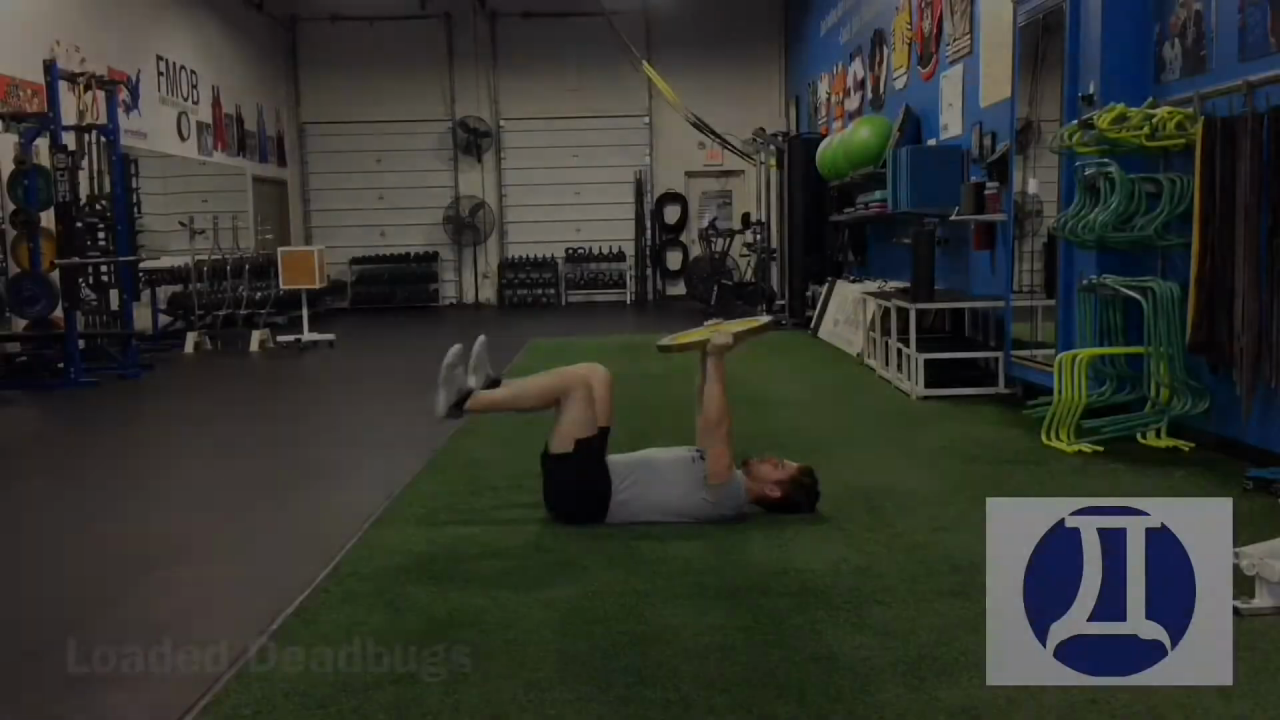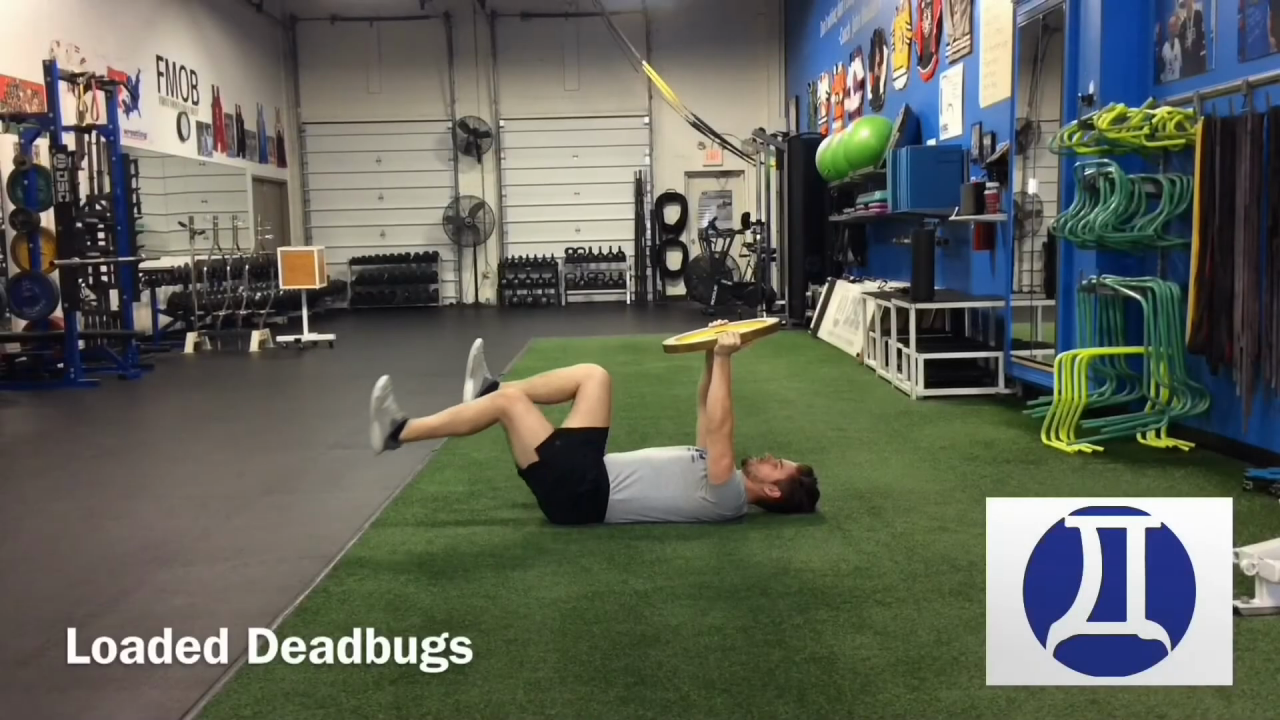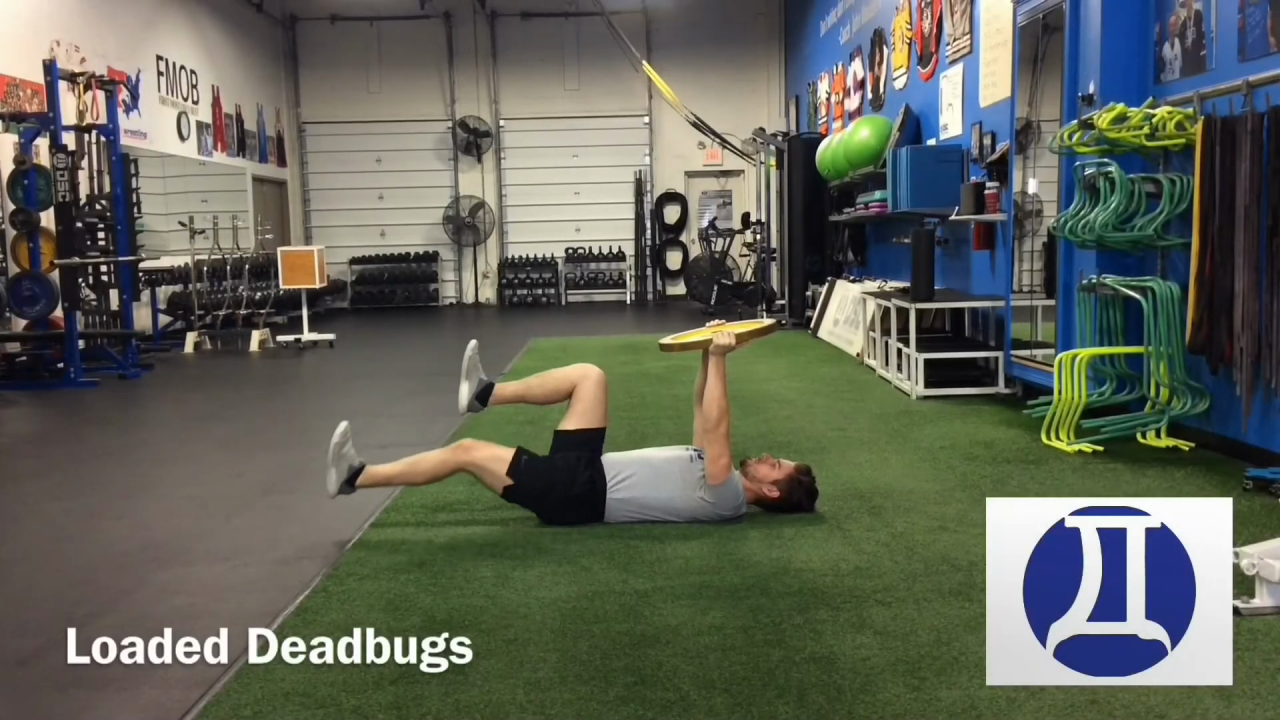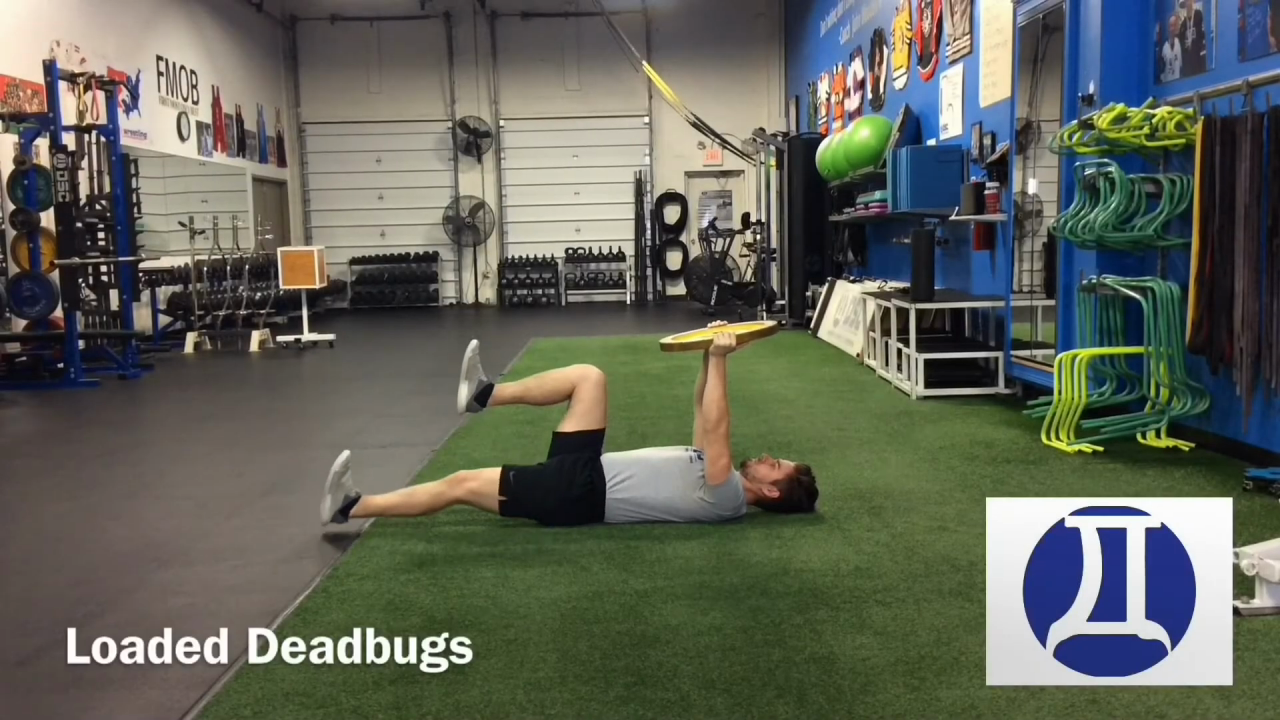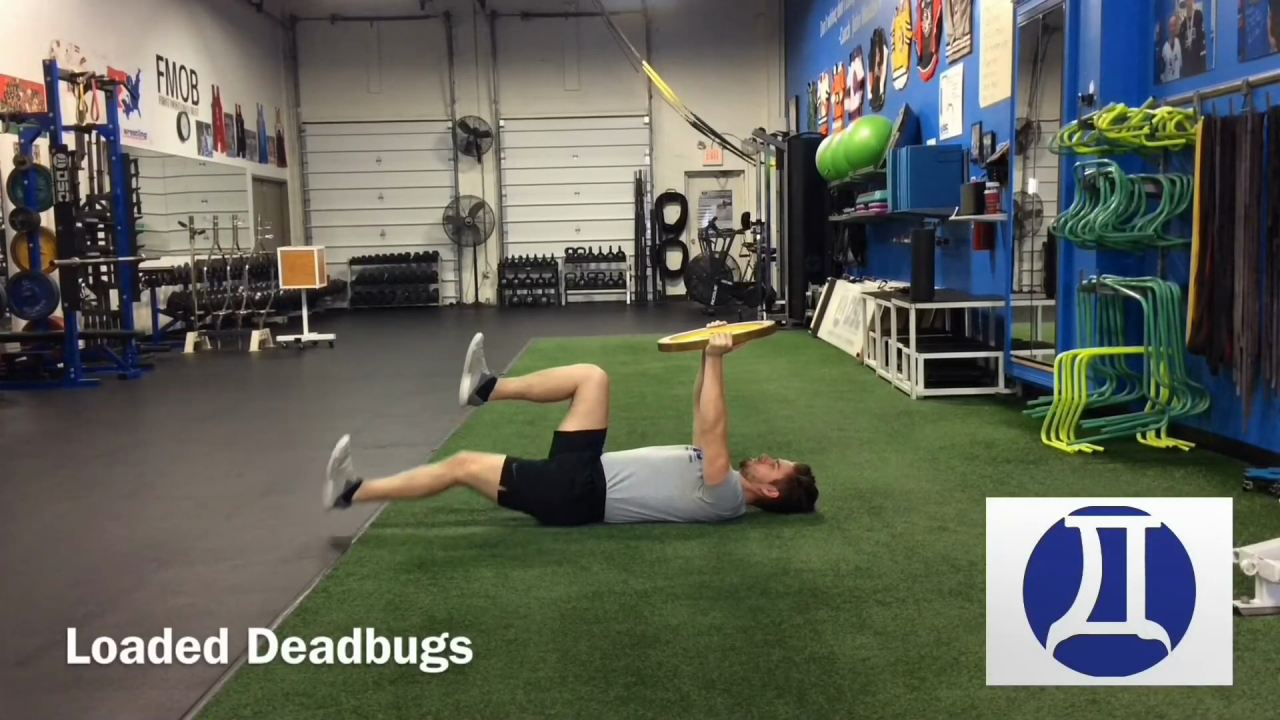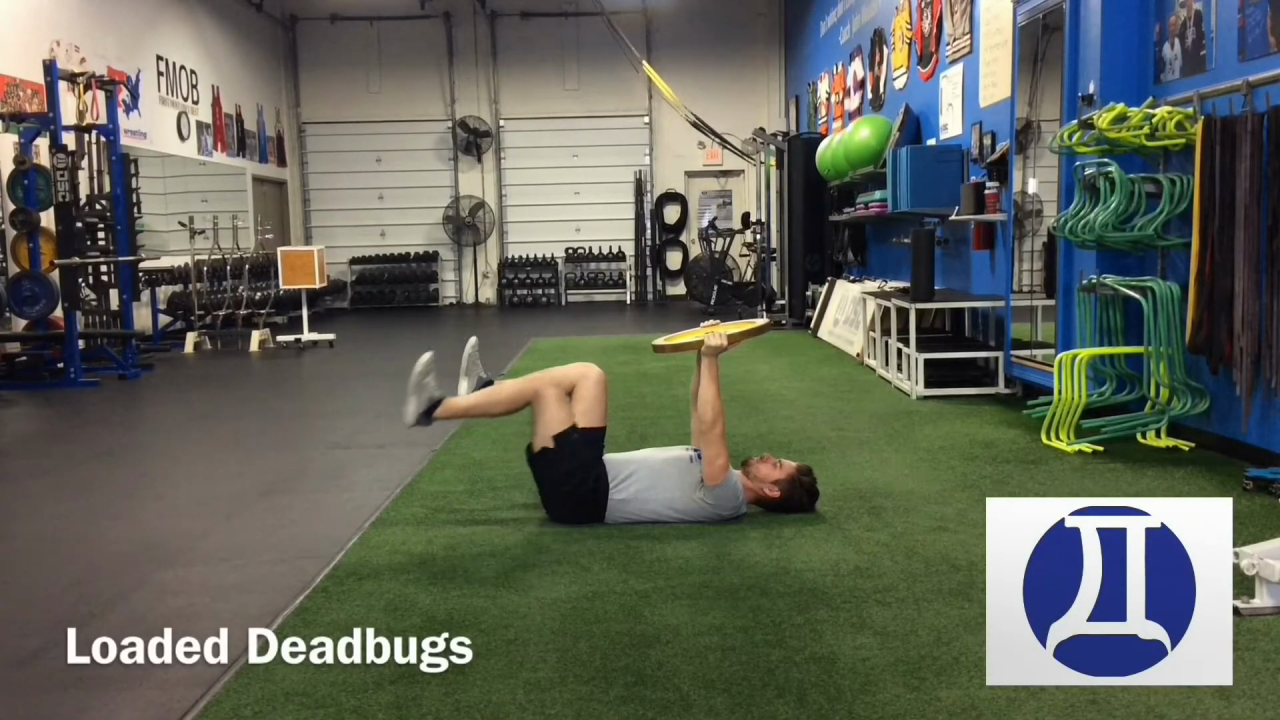
dt=0.5s
person 1, frame 1
left shoulder: (728, 496)
right shoulder: (725, 481)
left elbow: (716, 429)
right elbow: (706, 417)
left wrist: (715, 359)
right wrist: (709, 359)
left hip: (584, 494)
right hip: (597, 478)
left knee: (578, 381)
right knee: (594, 375)
left ankle: (464, 402)
right ankle: (493, 390)
person 1, frame 2
left shoulder: (728, 497)
right shoulder: (726, 481)
left elbow: (718, 429)
right elbow: (705, 412)
left wrist: (723, 360)
right wrist: (711, 357)
left hip: (581, 494)
right hip: (590, 472)
left knee: (509, 402)
right knee: (593, 375)
left ankle: (399, 431)
right ankle: (489, 390)
person 1, frame 3
left shoulder: (726, 497)
right shoulder: (721, 477)
left elbow: (716, 429)
right elbow: (703, 414)
left wrist: (718, 360)
right wrist: (708, 359)
left hip: (579, 494)
right hip: (585, 471)
left knee: (467, 451)
right knee: (590, 375)
left ankle: (356, 476)
right ankle: (486, 393)
person 1, frame 4
left shoulder: (725, 497)
right shoulder: (723, 478)
left elbow: (715, 430)
right elbow: (704, 416)
left wrist: (718, 361)
right wrist: (709, 360)
left hip: (580, 494)
right hip: (586, 469)
left knee: (463, 484)
right knee: (588, 376)
left ankle: (352, 506)
right ankle: (487, 394)
person 1, frame 5
left shoulder: (726, 496)
right shoulder: (723, 479)
left elbow: (713, 430)
right elbow: (703, 416)
left wrist: (715, 361)
right wrist: (710, 359)
left hip: (579, 495)
right hip: (585, 473)
left knee: (466, 467)
right knee: (592, 376)
left ankle: (354, 492)
right ankle: (487, 388)
person 1, frame 6
left shoulder: (726, 498)
right shoulder: (725, 479)
left elbow: (710, 430)
right elbow: (702, 422)
left wrist: (711, 361)
right wrist: (703, 360)
left hip: (582, 494)
right hip: (595, 473)
left knee: (544, 387)
right knee: (588, 374)
left ankle: (433, 409)
right ankle: (486, 391)
